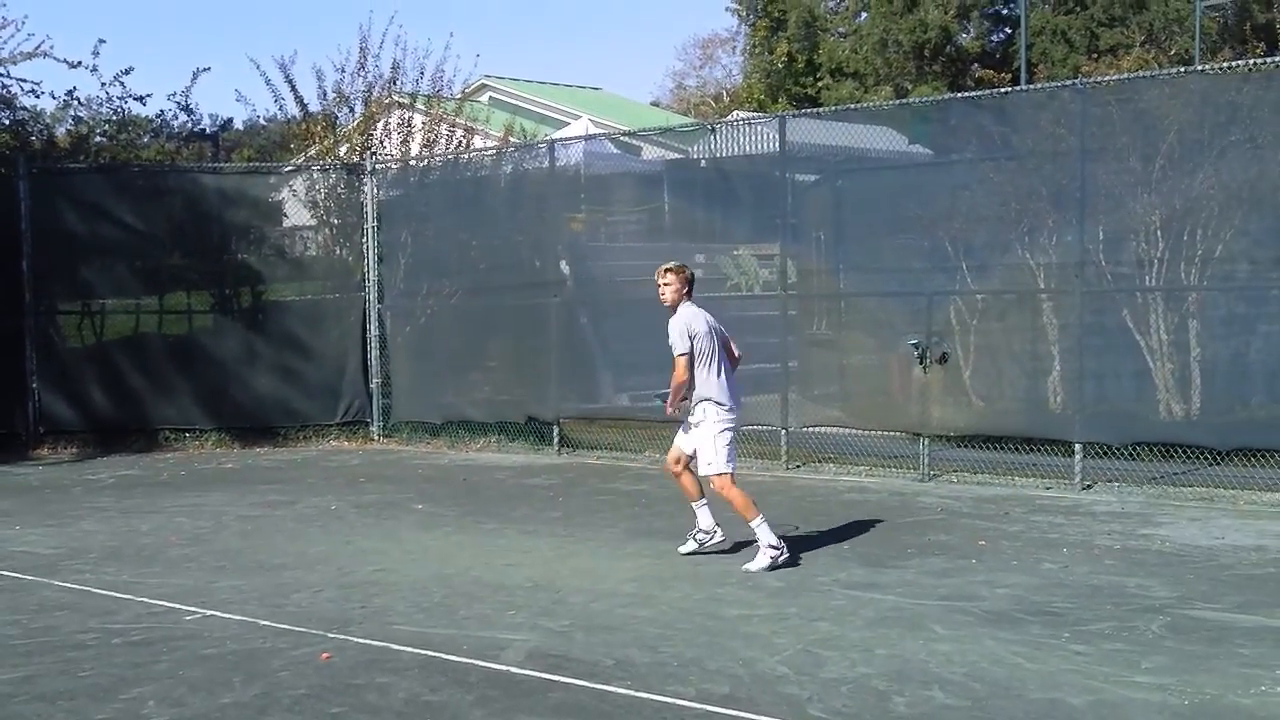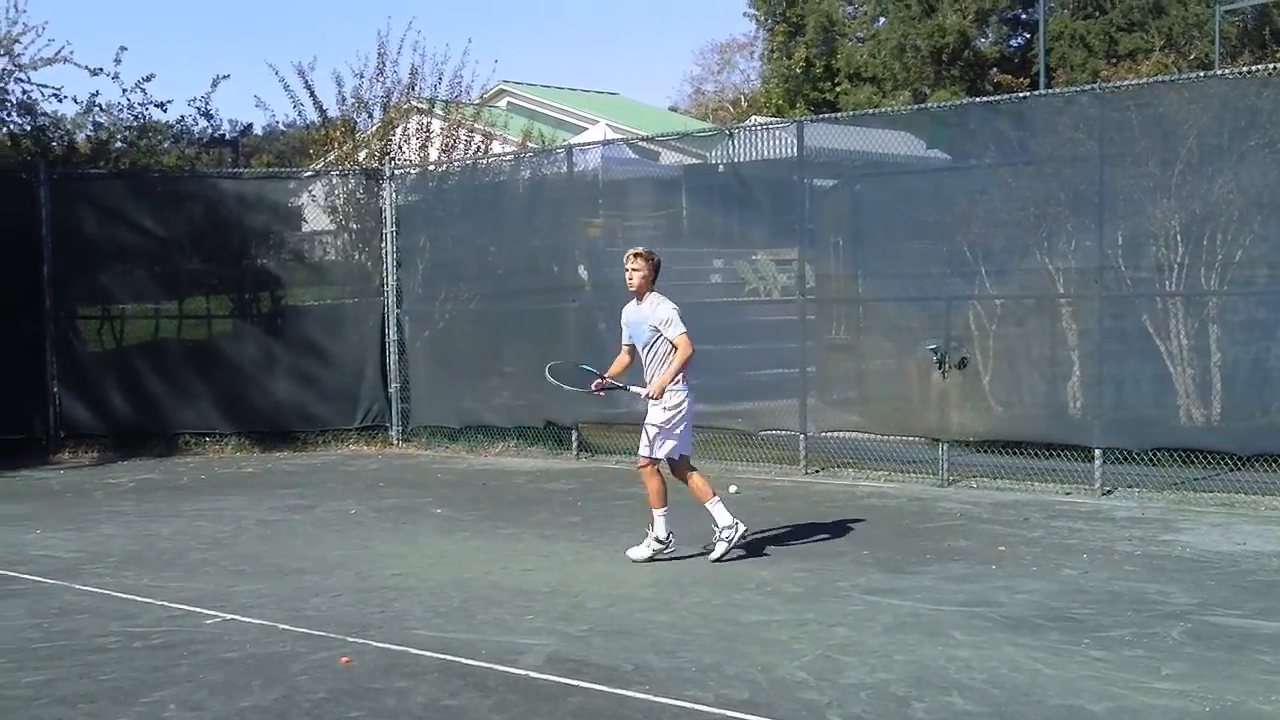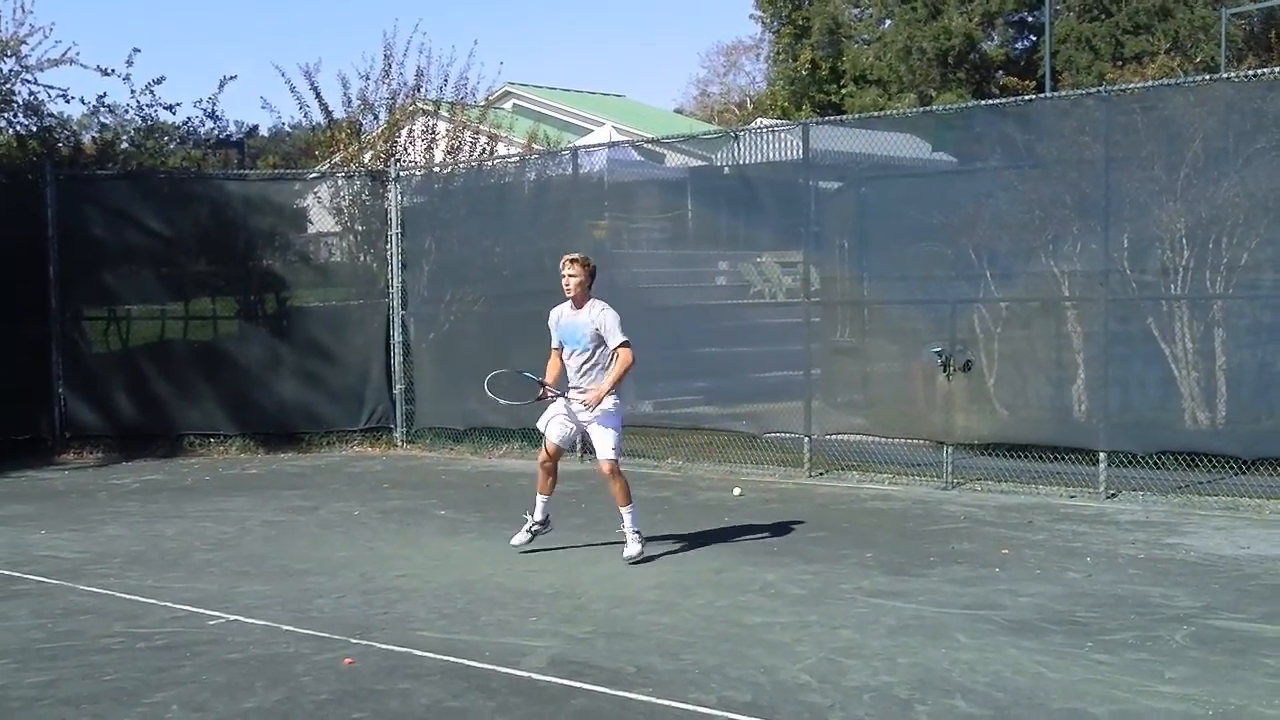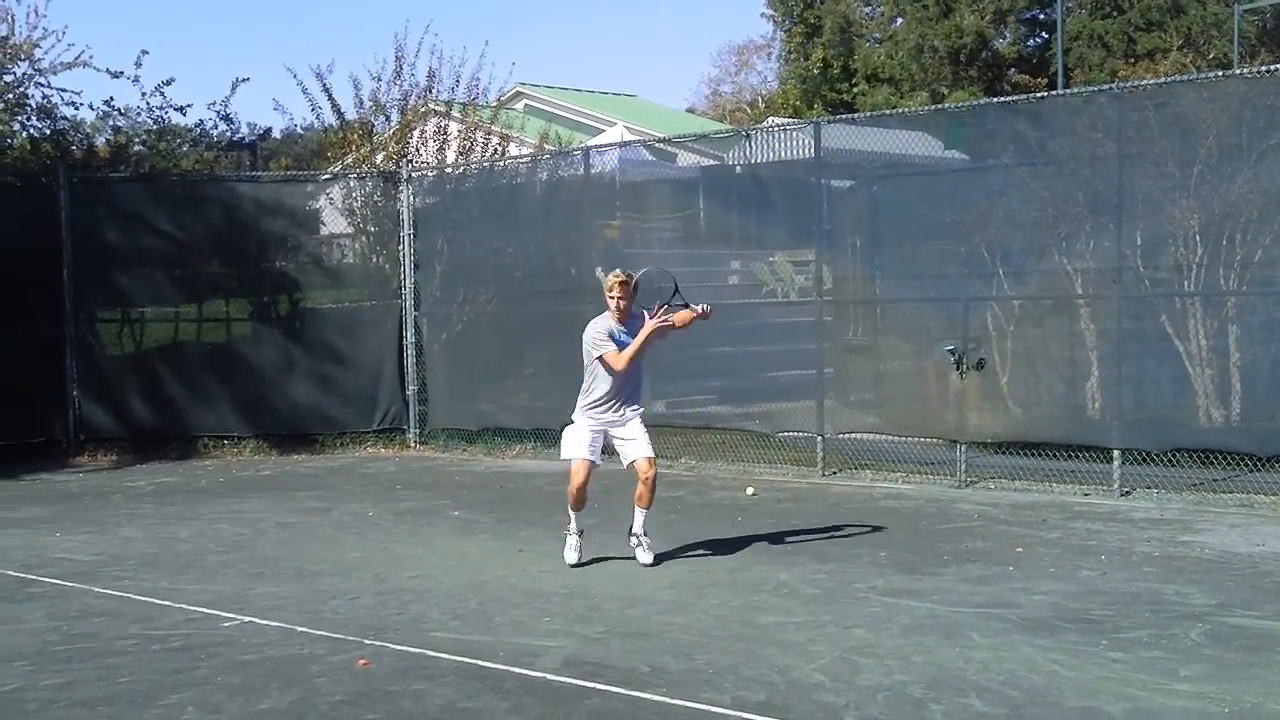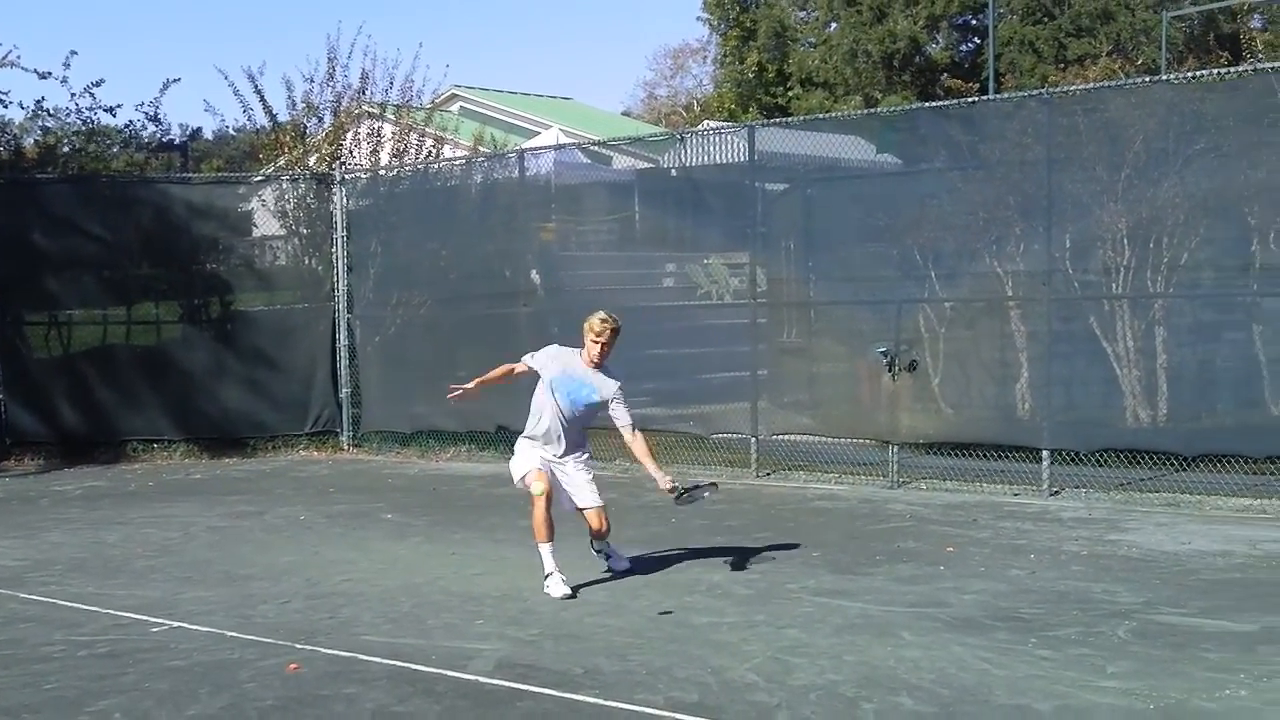
dt=0.5s
person 1, frame 1
left shoulder: (680, 322)
right shoulder: (704, 317)
left elbow: (682, 374)
right elbow: (736, 356)
left wrist: (673, 400)
left hip: (712, 409)
right hip: (707, 407)
left knee: (723, 482)
right knee: (676, 462)
left ankle: (771, 545)
right ankle: (707, 528)
person 1, frame 2
left shoulder: (662, 308)
right shoulder: (629, 312)
left elbow: (686, 348)
right elbow: (626, 355)
left wrist: (663, 381)
right wrist: (606, 378)
left hip: (670, 399)
right hip: (662, 400)
left knee: (646, 464)
right knee: (680, 466)
left ankle: (660, 537)
right ankle: (727, 524)
person 1, frame 3
left shoulder: (603, 315)
right shoulder: (557, 315)
left elbow: (626, 355)
left wrist: (602, 389)
right wrist: (548, 384)
left hip: (601, 403)
right hip: (570, 399)
left knee: (609, 467)
right knee: (547, 457)
left ankle: (631, 533)
right ankle: (539, 520)
person 1, frame 4
left shoulder: (640, 319)
right shoulder: (596, 329)
left elbow: (678, 318)
right elbow: (619, 365)
left wrist: (697, 312)
right wrist: (645, 332)
left hip: (628, 414)
right hip: (591, 416)
left knee: (647, 473)
right knee: (579, 482)
left ankle: (638, 534)
right ankle: (573, 530)
person 1, frame 5
left shoulder: (609, 388)
right shoulder: (555, 355)
left elbow: (632, 435)
right elbow: (515, 368)
left wrist: (657, 472)
right wrist: (476, 383)
left hip: (571, 457)
right hip: (533, 448)
left knee: (599, 526)
right knee: (542, 492)
left ankle: (604, 548)
right ankle: (552, 573)
